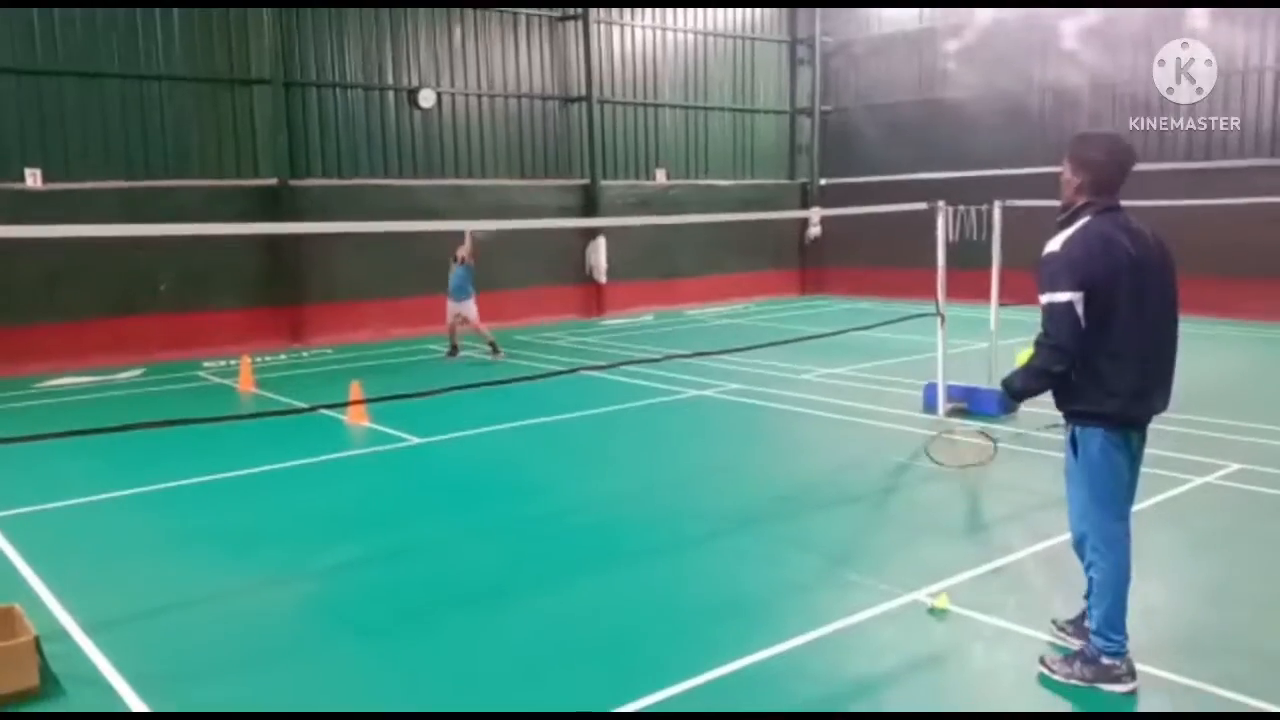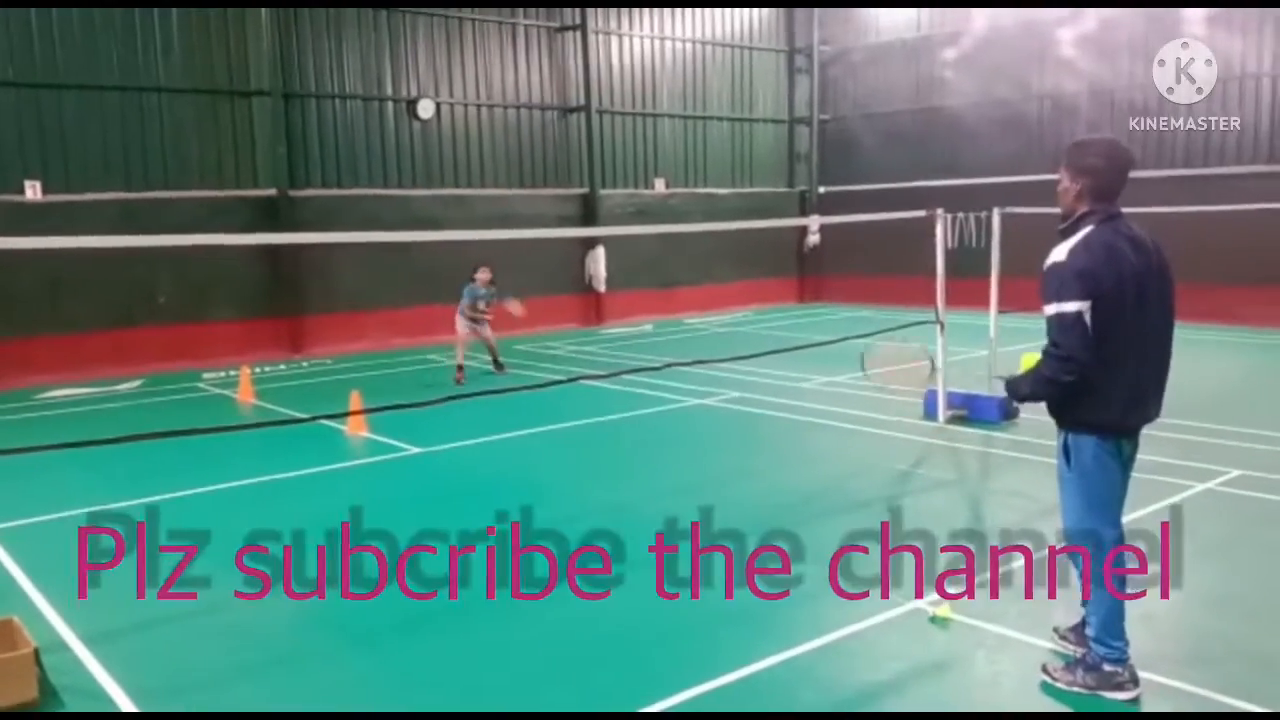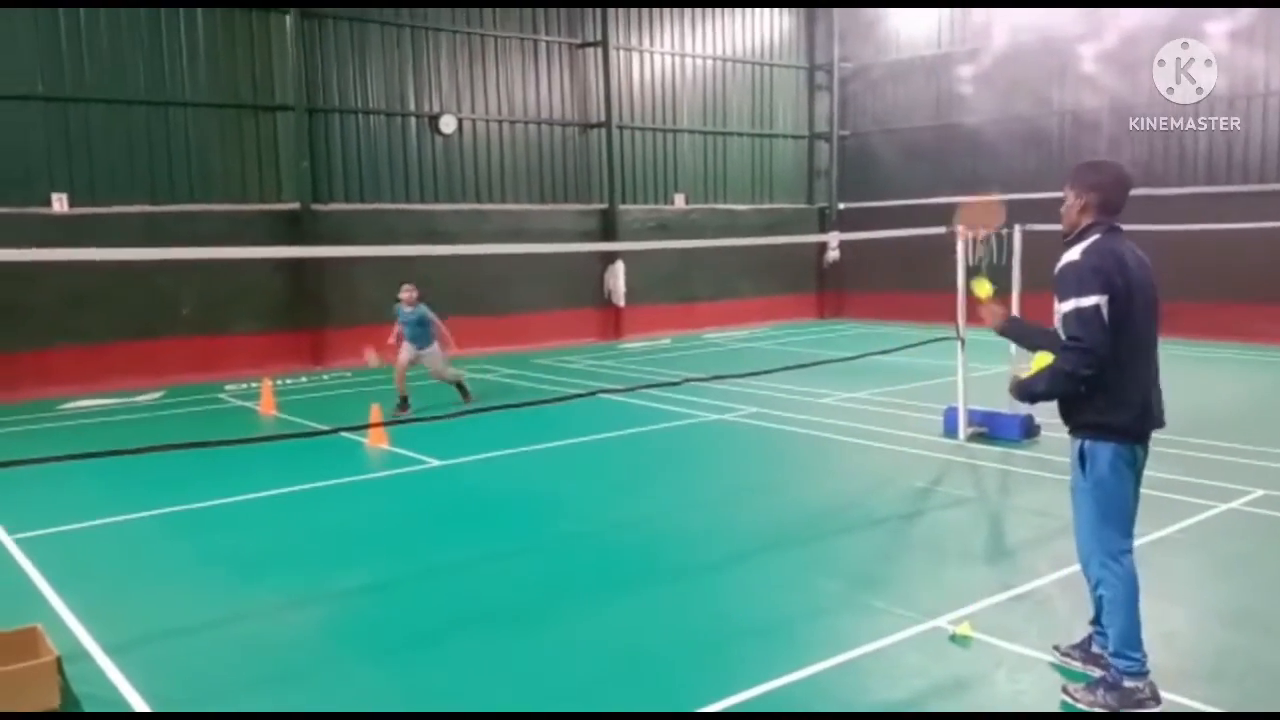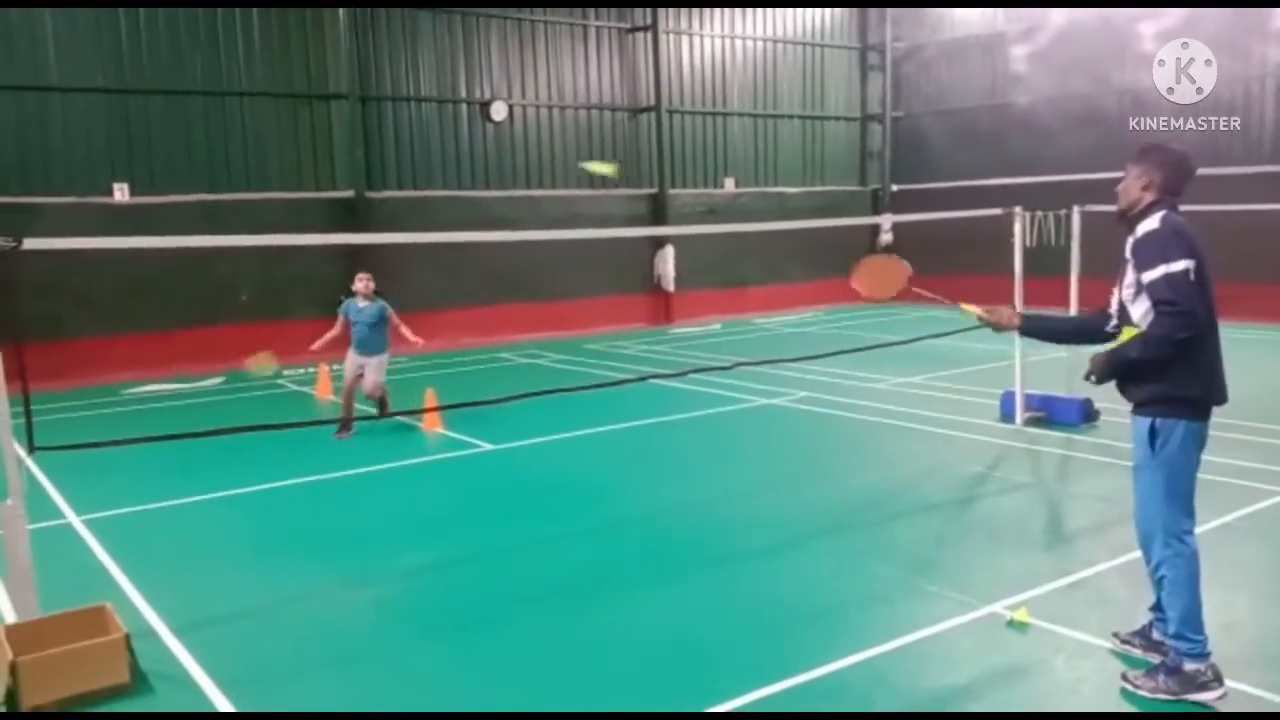
dt=0.7s
person 1, frame 1
left shoulder: (1070, 249)
right shoulder: (1148, 242)
left elbow: (1060, 346)
right elbow: (1155, 327)
left wrist: (1017, 384)
left hip: (1097, 411)
right hip: (1136, 402)
left knee: (1098, 529)
right knee: (1106, 523)
left ankle: (1108, 656)
right ankle: (1097, 620)
person 1, frame 2
left shoulder: (1073, 258)
right shoulder: (1145, 248)
left elbow: (1067, 358)
right elbow: (1149, 335)
left wrist: (1021, 386)
left hip: (1090, 420)
right hip: (1130, 410)
left knee: (1093, 537)
right knee: (1099, 531)
left ankle: (1109, 663)
right ankle: (1096, 625)
person 1, frame 3
left shoulder: (1083, 262)
right shoulder: (1129, 257)
left elbow: (1082, 357)
left wrist: (1029, 386)
right wrist: (1013, 326)
left hip: (1103, 426)
right hip: (1131, 419)
left knee: (1104, 547)
right knee: (1106, 542)
left ankle: (1130, 680)
right ankle: (1105, 642)
person 1, frame 4
left shoulder: (1159, 234)
right shoulder: (1152, 238)
left elbow: (1178, 322)
right elbow: (1112, 323)
left wrist: (1115, 361)
right wrist: (1025, 322)
left hip: (1170, 405)
right hip: (1167, 402)
left knee: (1166, 529)
right knee: (1159, 525)
left ankle: (1192, 664)
right ankle: (1167, 627)
